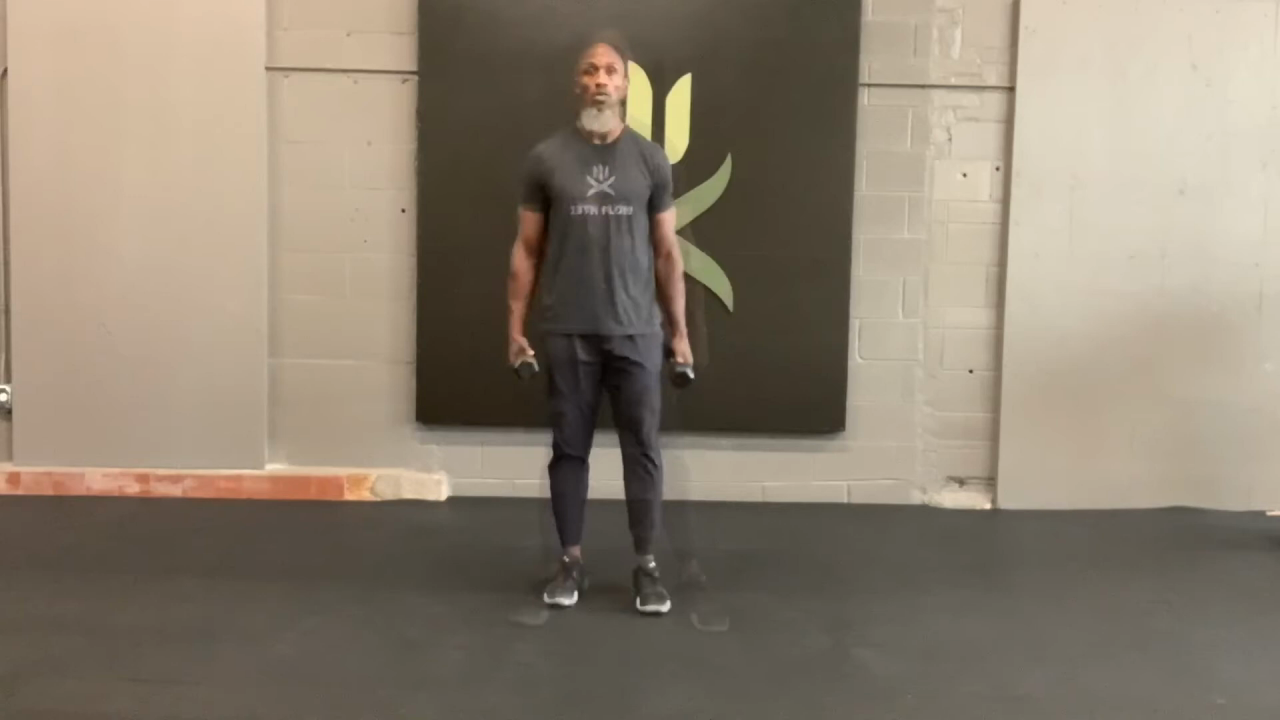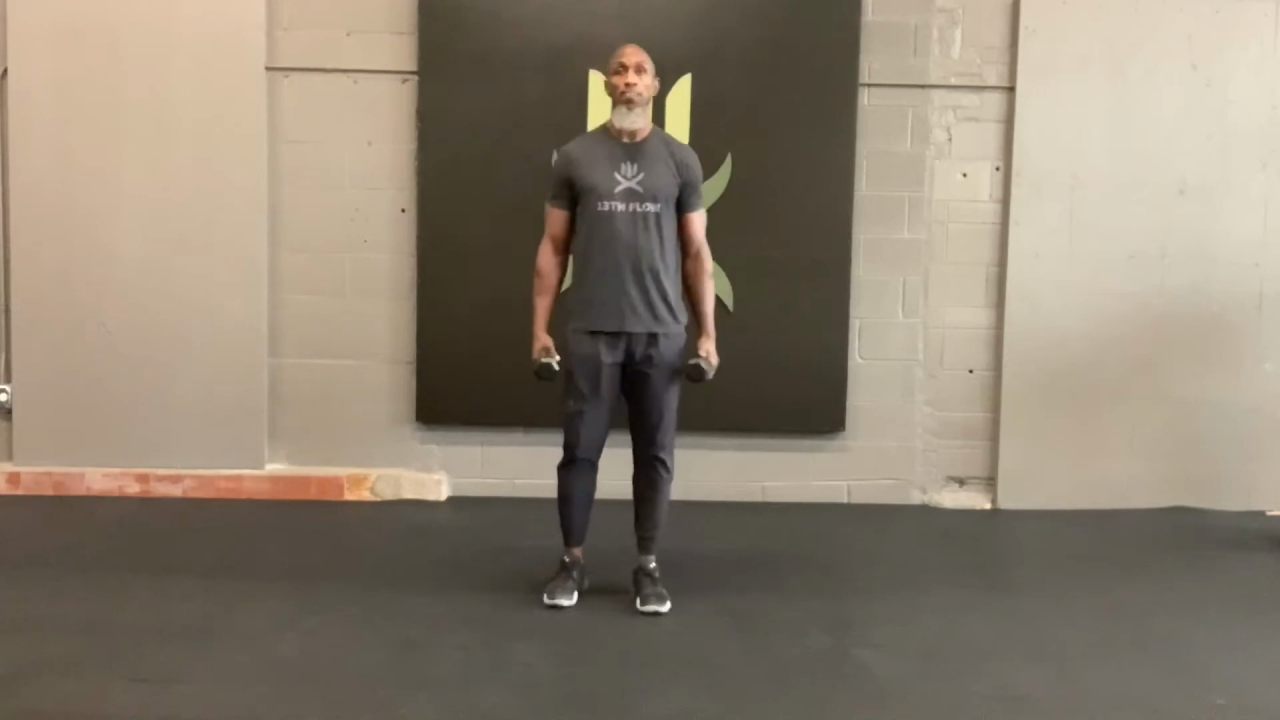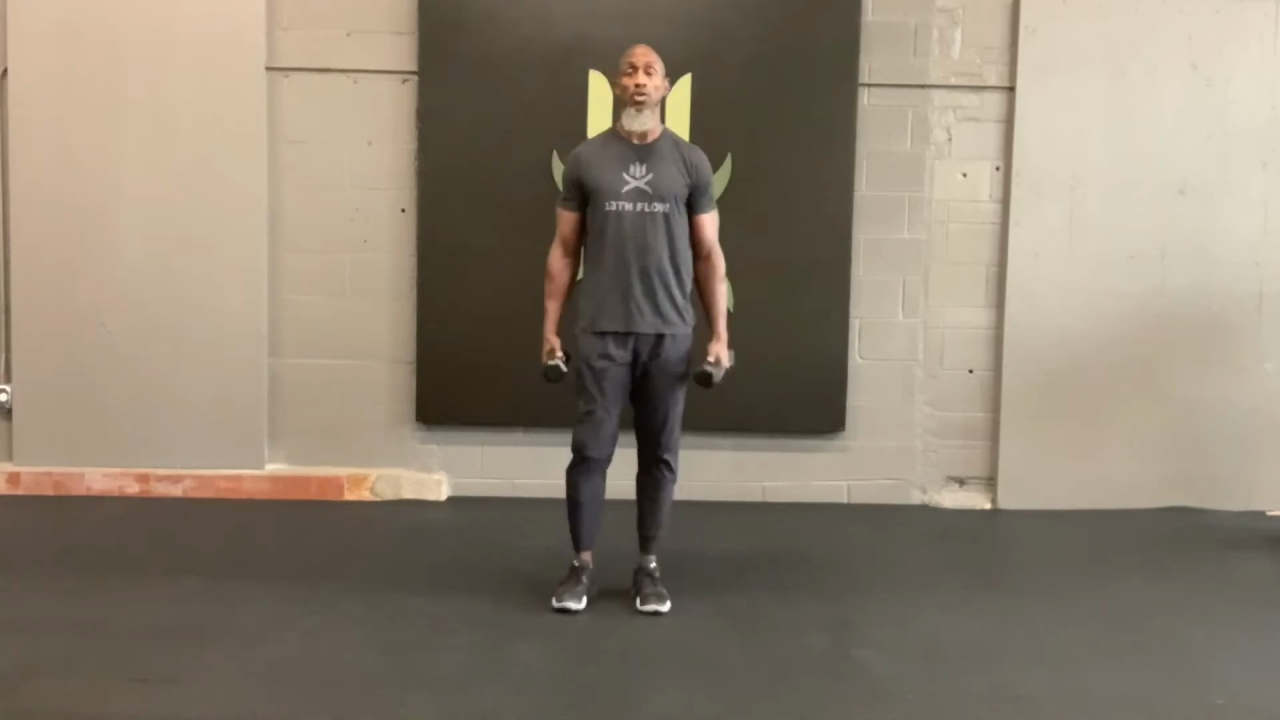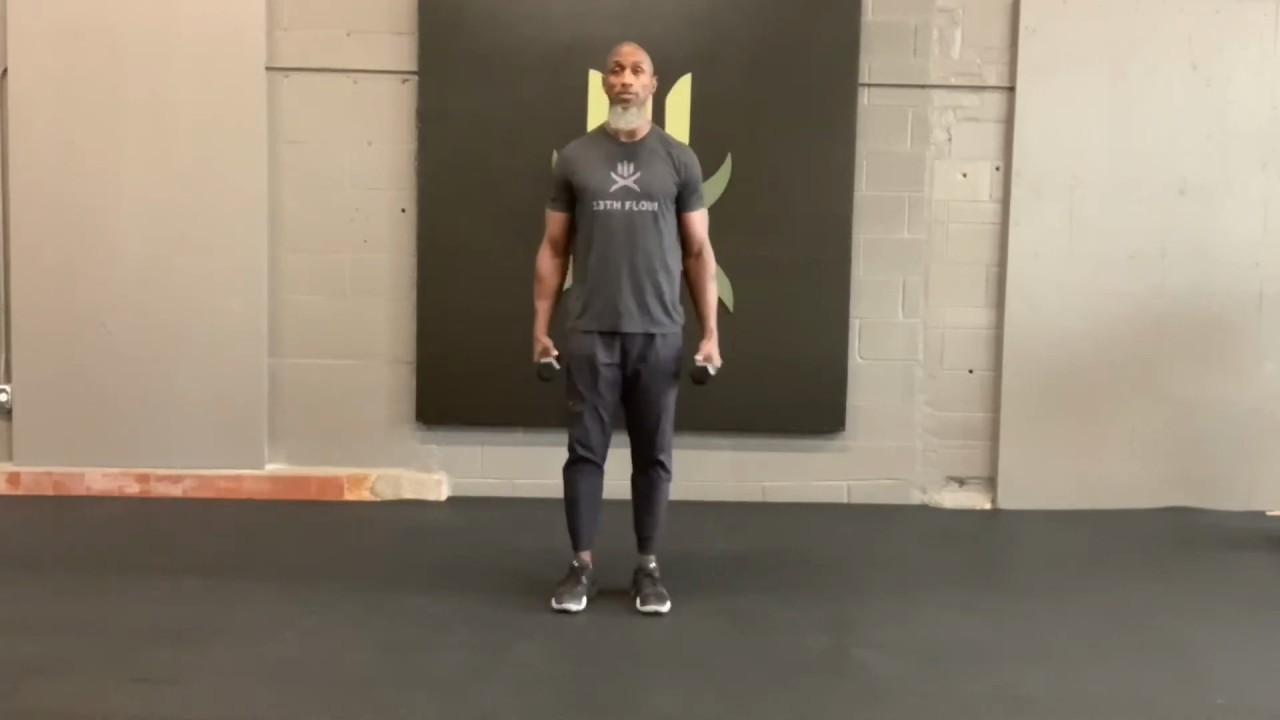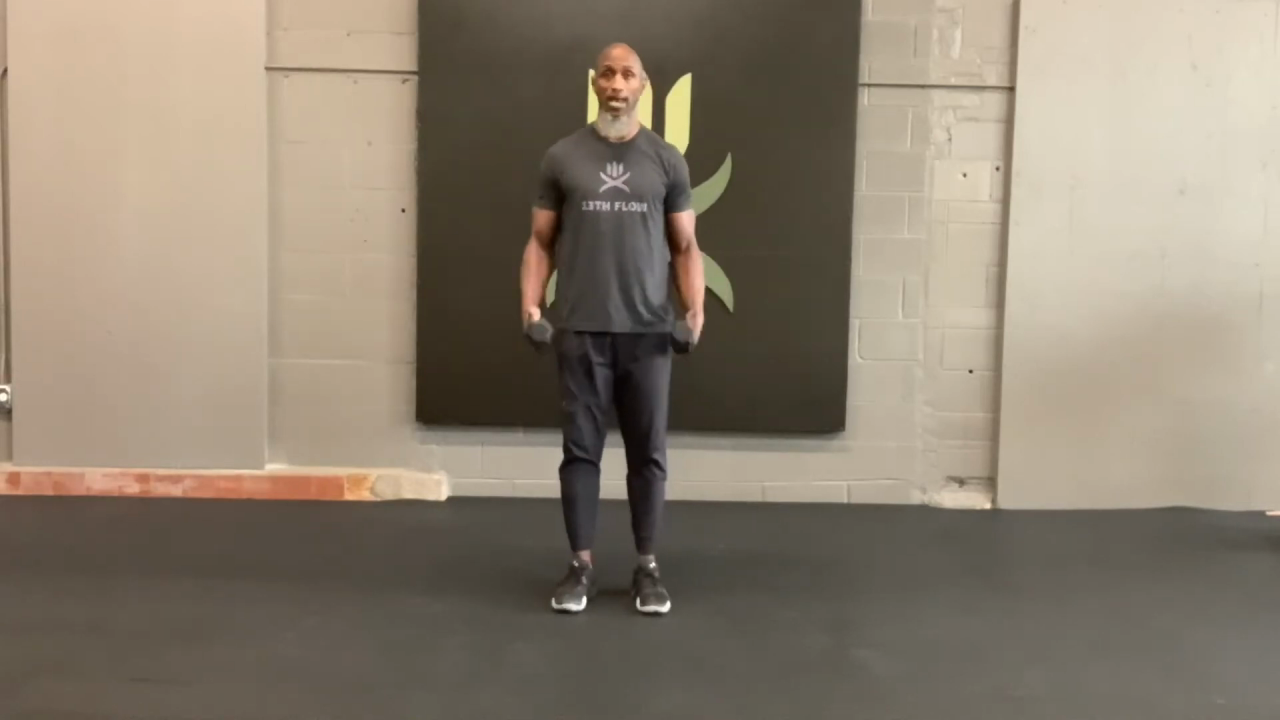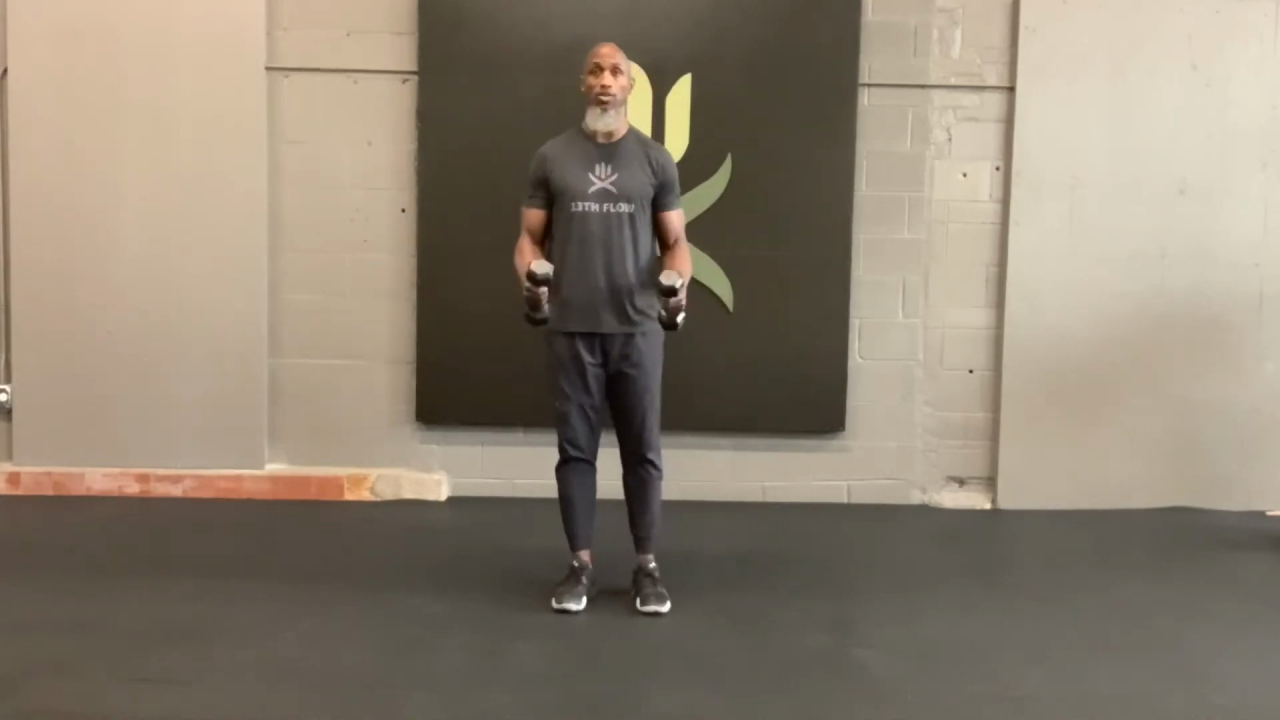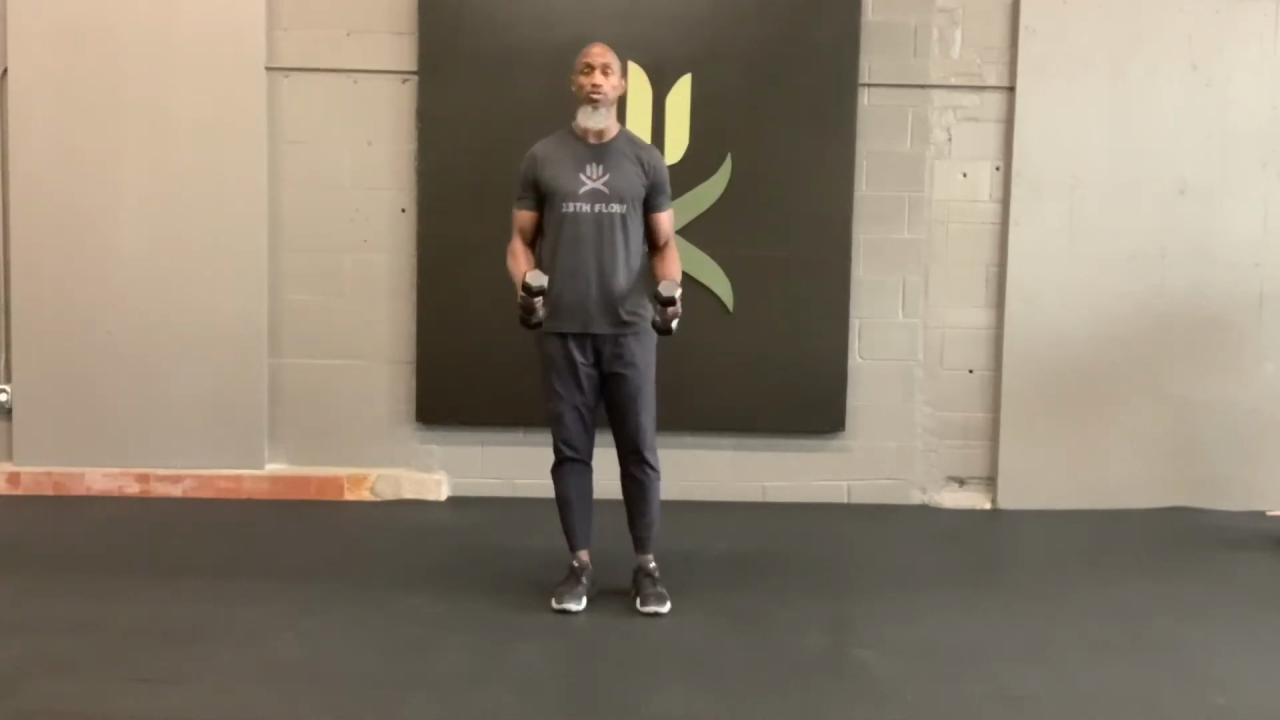
dt=0.4s
person 1, frame 1
left shoulder: (650, 160)
right shoulder: (547, 159)
left elbow: (667, 251)
right elbow: (527, 250)
left wrist: (679, 332)
right wrist: (516, 328)
left hip: (637, 332)
right hip: (568, 333)
left knee: (643, 449)
right knee: (569, 449)
left ankle: (645, 566)
right ankle: (571, 561)
person 1, frame 2
left shoulder: (680, 160)
right shoulder: (575, 156)
left elbow: (696, 252)
right elbow: (553, 247)
left wrist: (707, 333)
right wrist: (540, 326)
left hip: (661, 333)
right hip: (592, 331)
left knee: (655, 453)
right knee: (580, 449)
left ankle: (646, 565)
right ankle: (573, 560)
person 1, frame 3
left shoulder: (690, 161)
right shoulder: (586, 158)
left elbow: (709, 253)
right elbow: (565, 250)
left wrist: (720, 334)
right wrist: (550, 327)
left hip: (669, 333)
right hip: (601, 332)
left knee: (659, 454)
right knee: (590, 450)
left ankle: (647, 566)
right ankle: (582, 564)
person 1, frame 4
left shoulder: (678, 159)
right shoulder: (574, 158)
left elbow: (698, 251)
right elbow: (553, 250)
left wrist: (710, 334)
right wrist: (540, 327)
left hip: (658, 333)
right hip: (589, 332)
left knee: (653, 454)
right knee: (585, 450)
left ankle: (647, 566)
right ankle: (581, 564)
person 1, frame 5
left shoulder: (667, 160)
right shoulder: (563, 157)
left elbow: (686, 245)
right elbow: (540, 241)
left wrist: (694, 307)
right wrist: (530, 302)
left hip: (646, 332)
right hip: (580, 331)
left knee: (647, 452)
right knee: (580, 449)
left ankle: (646, 566)
right ankle: (581, 564)
person 1, frame 6
left shoulder: (655, 159)
right shoulder: (552, 157)
left elbow: (674, 240)
right elbow: (531, 236)
left wrist: (679, 280)
right wrist: (529, 276)
left hip: (637, 328)
right hip: (571, 328)
left knee: (642, 450)
right knee: (575, 448)
left ankle: (646, 565)
right ankle: (580, 564)
person 1, frame 7
left shoulder: (646, 160)
right shoulder: (542, 158)
left elbow: (664, 242)
right elbow: (522, 237)
left wrist: (670, 288)
right wrist: (524, 280)
left hip: (630, 329)
right hip: (563, 329)
left knee: (639, 450)
right knee: (571, 449)
left ankle: (646, 566)
right ankle: (580, 564)
